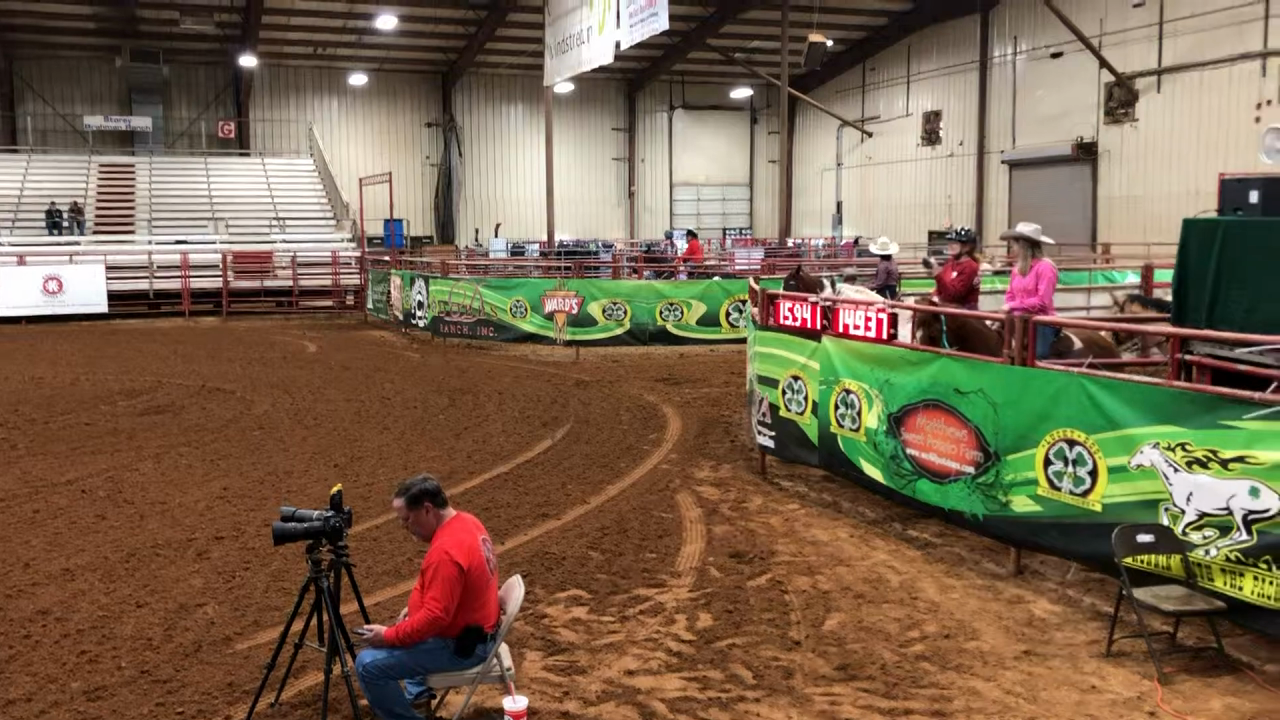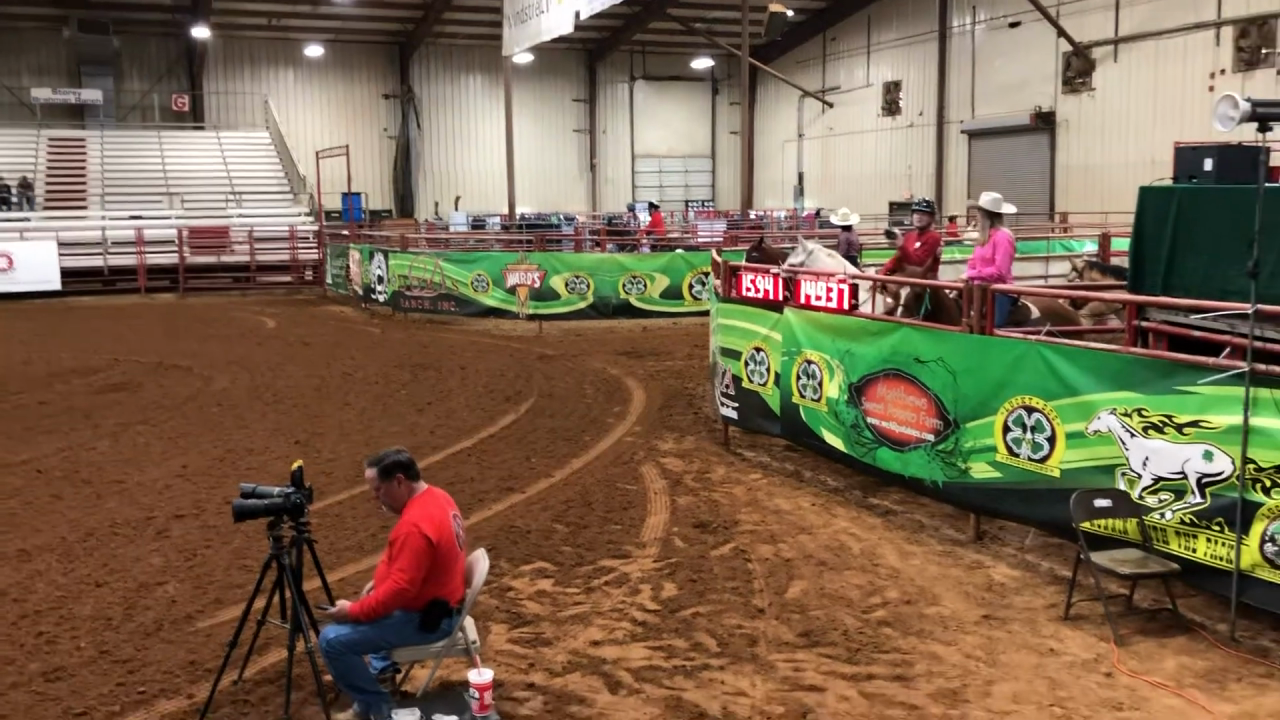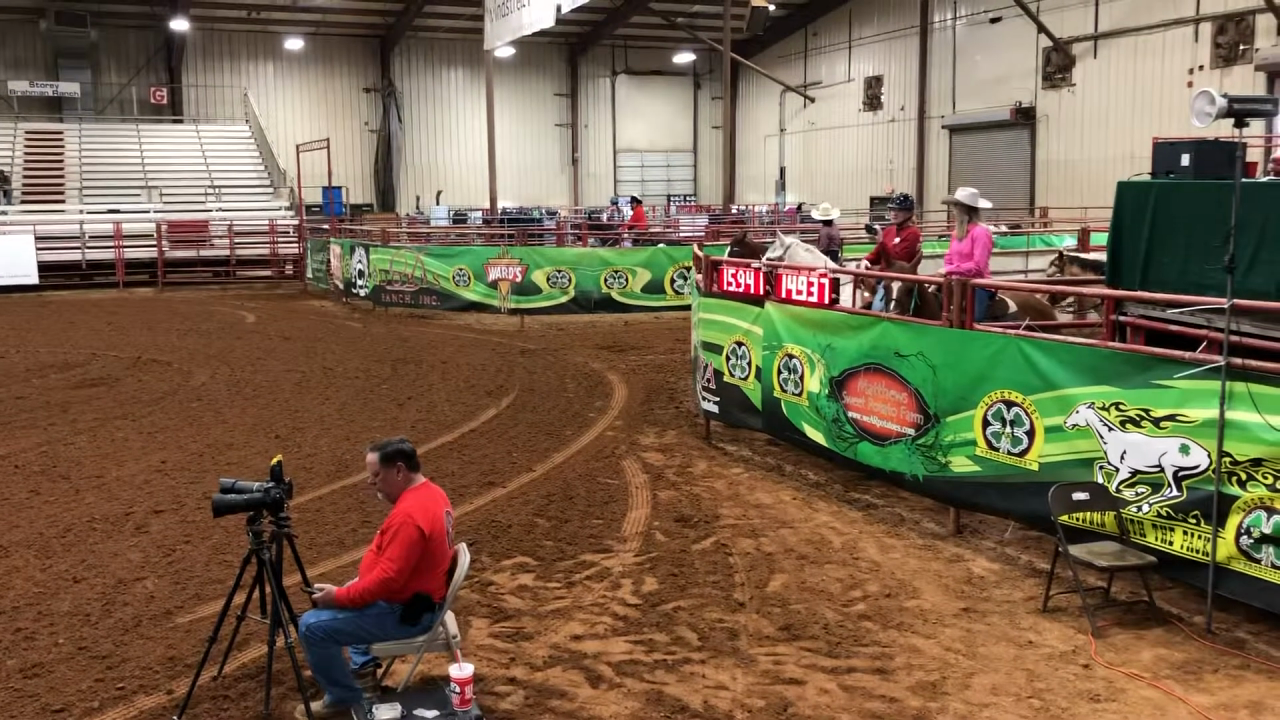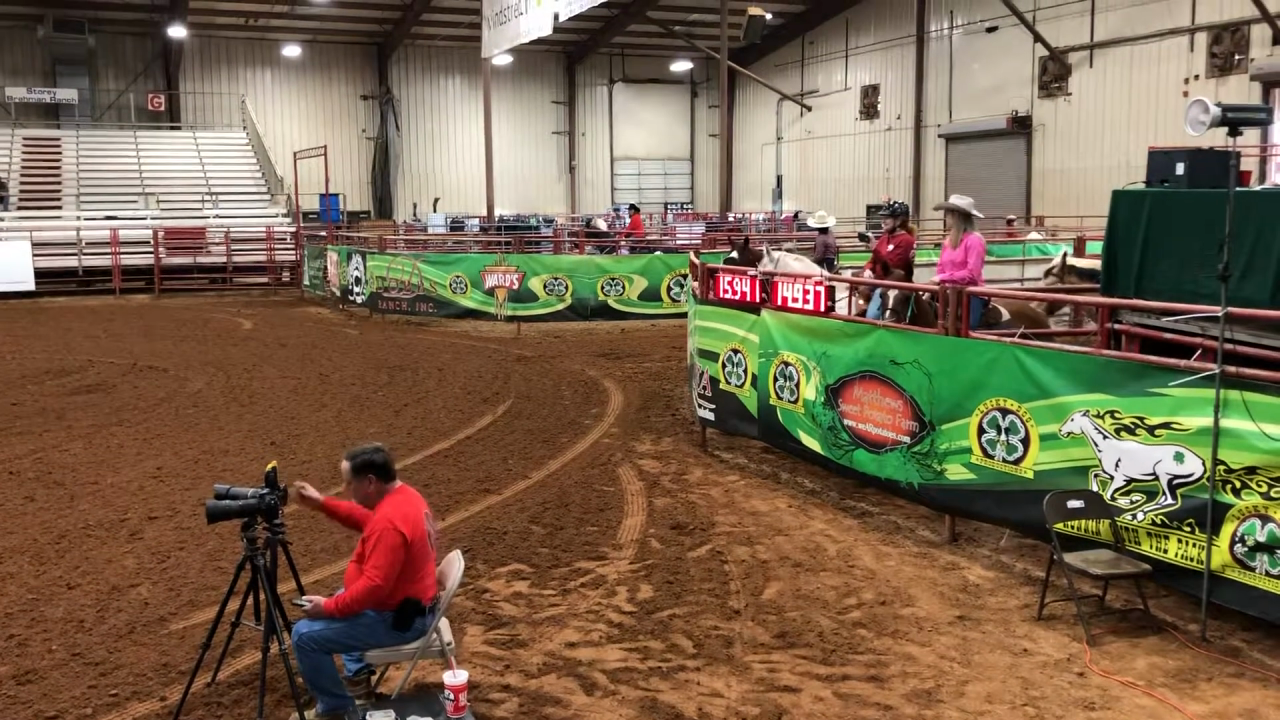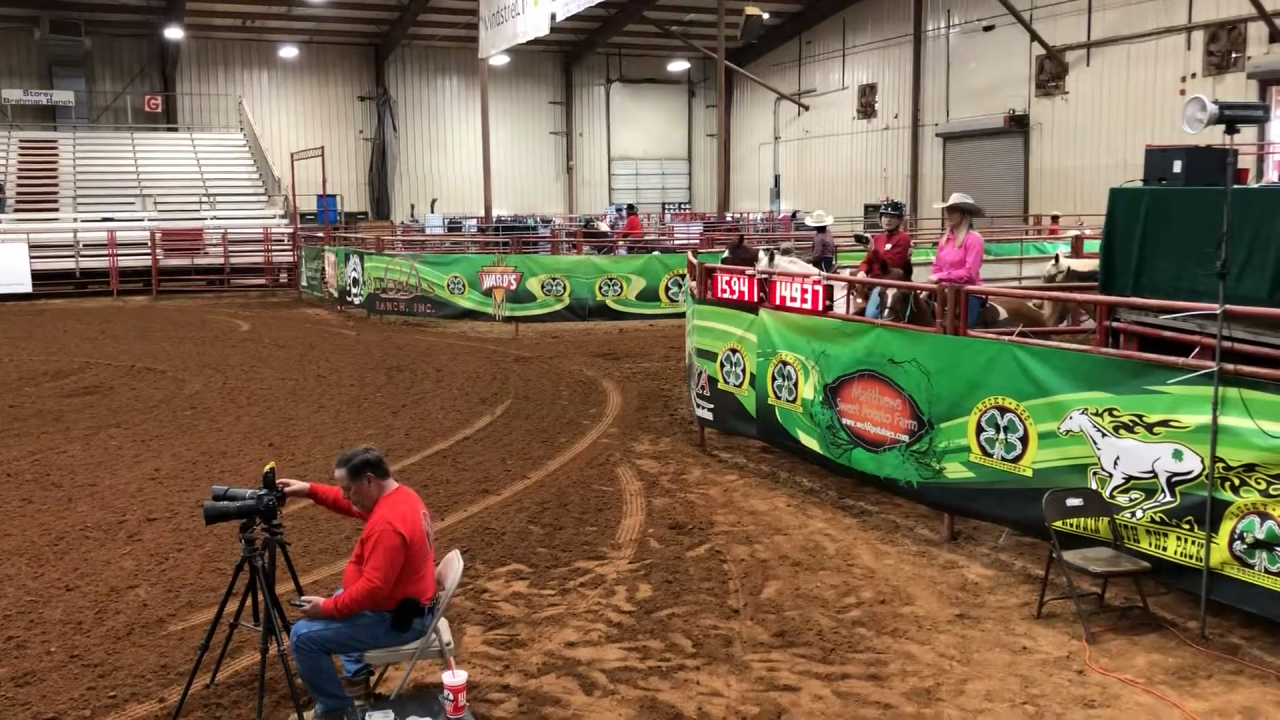
dt=0.7s
person 1, frame 1
left shoulder: (446, 551)
right shoulder: (467, 522)
left elbow: (435, 617)
left wrist: (388, 636)
right wrist: (416, 606)
left hip: (461, 645)
right hip: (473, 628)
left knee: (368, 664)
right knee: (406, 627)
right ankle: (417, 690)
person 1, frame 2
left shoulder: (415, 524)
right shoulder: (438, 497)
left elbow: (400, 589)
left wrist: (353, 611)
right wrist: (380, 581)
left hip: (426, 619)
right hip: (438, 604)
left knee: (332, 639)
right knee: (372, 601)
right ankle: (383, 667)
person 1, frame 3
left shoulder: (409, 515)
right shoulder: (432, 494)
left elbow: (387, 579)
left wrist: (339, 596)
right wrist: (359, 582)
left hip: (407, 613)
right hip: (419, 599)
left knee: (312, 626)
right knee: (351, 594)
right ankle: (363, 666)
person 1, frame 4
left shoulder: (389, 522)
right shoulder: (405, 495)
left elbow: (374, 587)
right elbow: (367, 518)
left wrist: (328, 607)
right wrist: (322, 504)
left hip: (397, 618)
right hip: (409, 604)
left knee: (304, 635)
right knee: (343, 599)
right ankle: (357, 676)
person 1, frame 5
left shoulder: (387, 523)
right shoulder: (402, 495)
left elbow: (373, 588)
right elbow: (350, 503)
left wrist: (327, 607)
right wrist: (310, 490)
left hip: (397, 619)
right hip: (407, 604)
left knee: (303, 636)
right knee: (341, 598)
right ankle: (357, 676)
